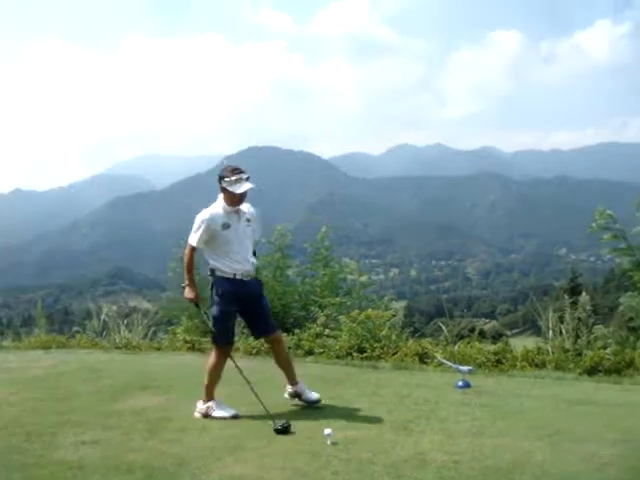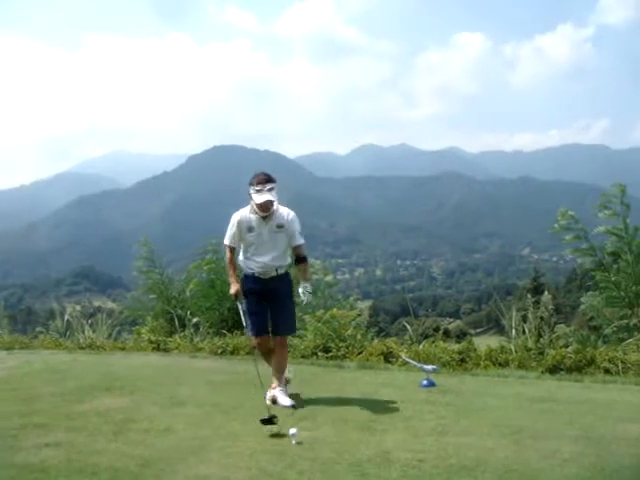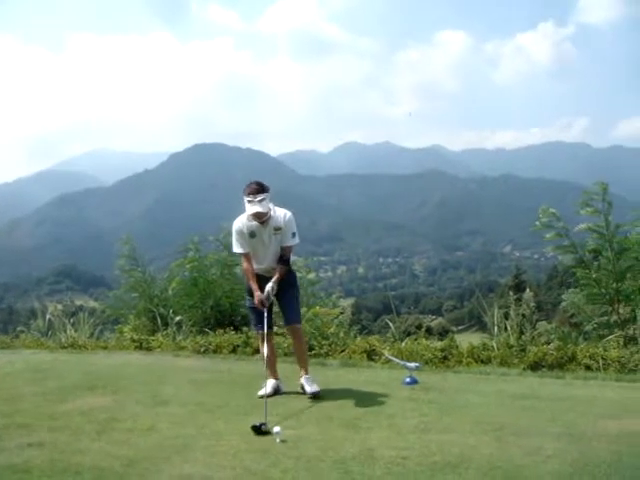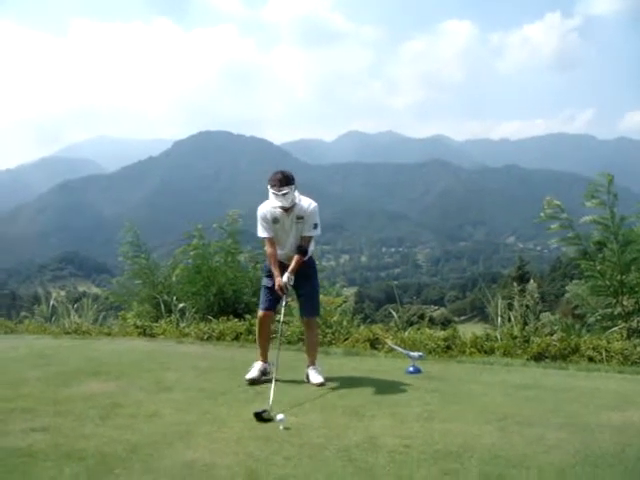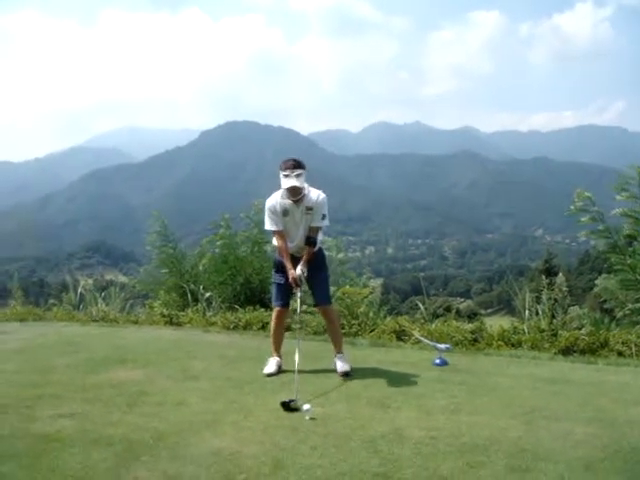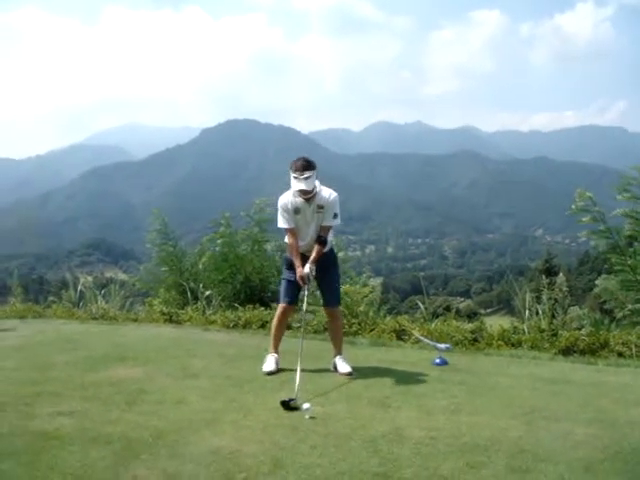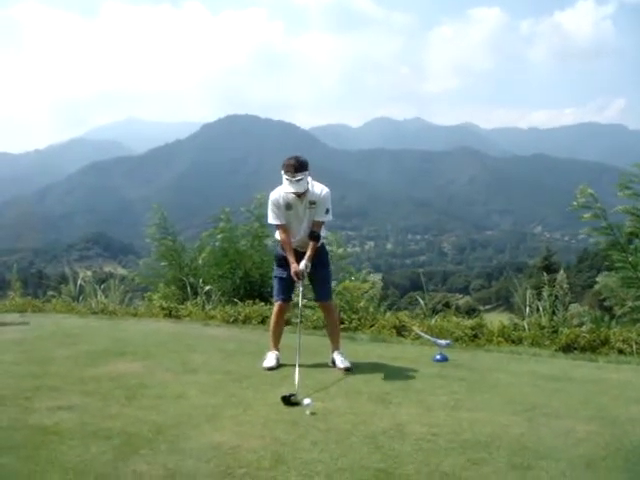
dt=0.5s
person 1, frame 1
left shoulder: (251, 213)
right shoulder: (209, 217)
right elbow: (190, 251)
right wrist: (190, 285)
left hip: (251, 284)
right hip: (225, 285)
left knee: (275, 338)
right knee: (222, 348)
left ankle: (296, 386)
right ankle: (207, 402)
person 1, frame 2
left shoulder: (288, 216)
right shoulder: (240, 218)
left elbow: (299, 252)
right elbow: (230, 251)
left wrist: (305, 282)
right wrist: (234, 281)
left hip: (280, 280)
right hip: (252, 281)
left knee: (281, 338)
right knee: (260, 339)
left ankle: (276, 388)
right ankle: (281, 374)
person 1, frame 3
left shoulder: (285, 217)
right shoulder: (240, 225)
left elbow: (285, 256)
right elbow: (246, 261)
left wrist: (274, 283)
right wrist: (256, 290)
left hip: (284, 276)
right hip: (257, 278)
left knee: (295, 327)
right knee: (264, 332)
left ankle: (305, 376)
right ankle: (273, 379)
person 1, frame 4
left shoulder: (310, 207)
right shoulder: (264, 210)
left elbow: (304, 246)
right elbow: (270, 246)
left wrist: (290, 274)
right wrist: (277, 276)
left hip: (303, 265)
right hip: (275, 264)
left knee: (310, 318)
right knee: (264, 314)
left ankle: (312, 367)
right ankle: (262, 363)
person 1, frame 5
left shoulder: (318, 198)
right shoulder: (273, 202)
left elbow: (313, 237)
right elbow: (279, 238)
left wrist: (302, 266)
right wrist: (289, 269)
left hip: (313, 256)
right hip: (284, 257)
left knee: (326, 307)
right knee: (280, 309)
left ankle: (339, 355)
right ankle: (275, 357)
person 1, frame 6
left shoulder: (330, 198)
right shoulder: (285, 200)
left elbow: (323, 236)
right elbow: (291, 236)
left wrist: (311, 264)
right wrist: (299, 267)
left hip: (323, 256)
right hip: (295, 255)
left knee: (333, 308)
right knee: (285, 306)
left ankle: (338, 357)
right ankle: (272, 354)
person 1, frame 7
left shoulder: (322, 193)
right shoulder: (276, 197)
left elbow: (316, 232)
right elbow: (282, 232)
left wrist: (306, 260)
right wrist: (293, 263)
left hip: (315, 251)
right hip: (287, 252)
left knee: (326, 303)
right knee: (281, 303)
left ankle: (336, 352)
right ankle: (273, 351)
